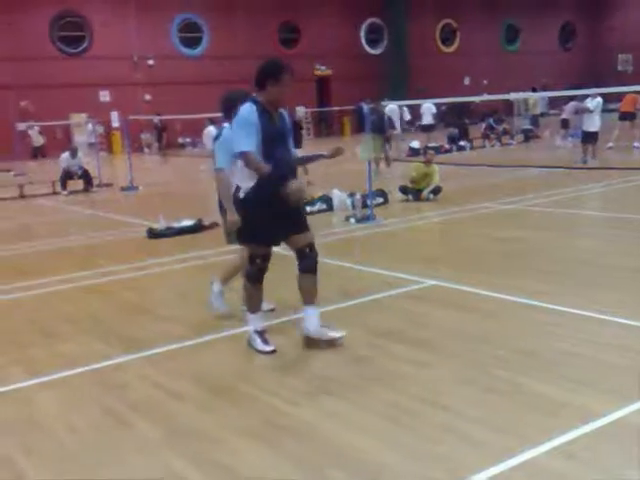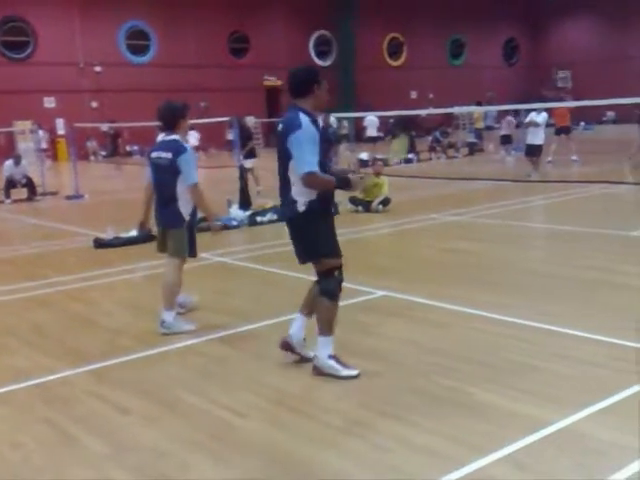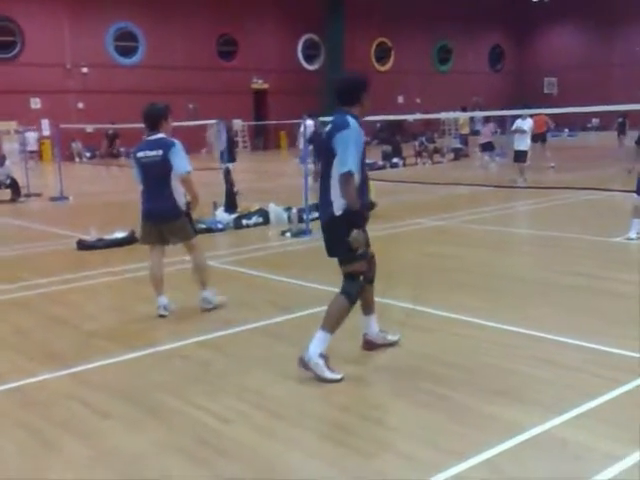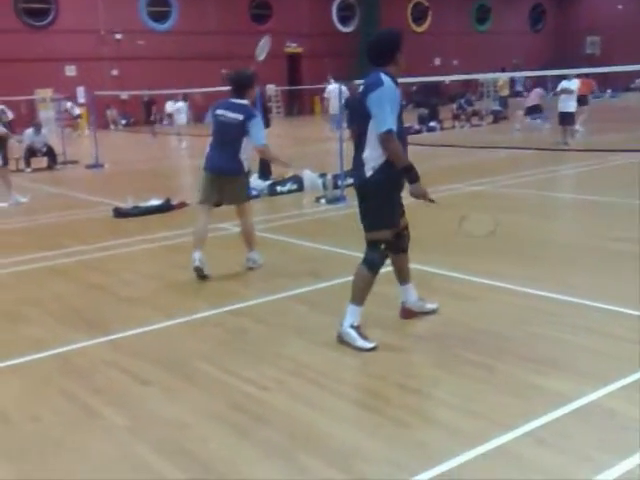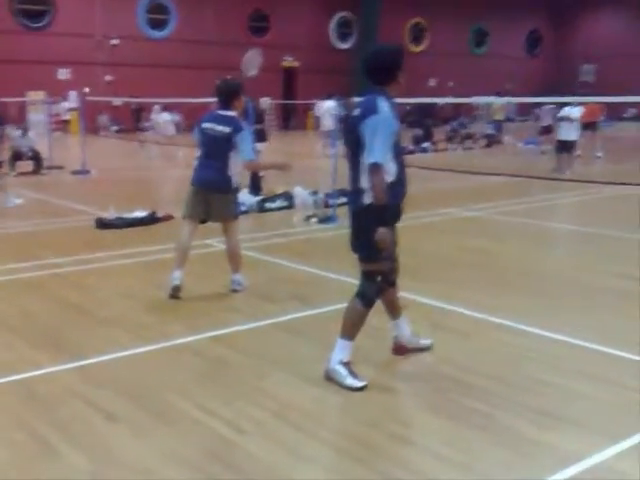
dt=0.7s
person 1, frame 1
left shoulder: (281, 115)
right shoulder: (246, 114)
right elbow: (248, 159)
left wrist: (323, 156)
right wrist: (284, 180)
left hip: (284, 198)
right hip: (257, 200)
left knee: (308, 255)
right knee: (258, 263)
left ankle: (312, 327)
right ankle: (255, 327)
person 1, frame 2
left shoulder: (301, 121)
right shoulder: (302, 125)
right elbow: (310, 178)
left wrist: (337, 176)
right wrist: (344, 183)
left hip: (311, 210)
right hip: (307, 212)
left knee: (326, 276)
right knee: (331, 277)
left ankle: (295, 336)
right ankle: (324, 356)
person 1, frame 3
left shoulder: (339, 125)
right shoulder: (350, 128)
right elbow: (347, 180)
right wrist: (356, 224)
left hip: (340, 214)
right hip: (344, 217)
left knee: (367, 268)
right knee: (354, 283)
left ankle: (372, 334)
right ankle: (315, 353)
person 1, frame 4
left shoulder: (375, 84)
right shoulder: (384, 86)
right elbow: (388, 139)
right wrist: (413, 177)
left hip: (381, 177)
right hip: (377, 179)
left knee: (400, 236)
right knee: (377, 251)
left ankle: (410, 302)
right ankle: (349, 325)
person 1, frame 5
left shoulder: (370, 106)
right shoulder: (381, 111)
right elbow: (376, 170)
right wrist: (383, 220)
left hip: (376, 205)
right hip: (375, 208)
left knee: (387, 272)
right knee: (372, 283)
left ankle: (403, 337)
right ankle: (338, 361)
person 2, frame 1
right shoulder: (225, 136)
right elbow: (222, 176)
right wrist: (230, 210)
right hip: (236, 204)
right knee: (248, 250)
right ankle: (218, 287)
person 2, frame 2
left shoulder: (155, 150)
right shoulder: (183, 150)
left elbow: (150, 186)
right elbow: (193, 188)
left wrist: (145, 216)
right wrist: (211, 217)
left hip: (163, 214)
right hip: (180, 215)
left knee: (174, 259)
right knee: (175, 263)
left ankle: (179, 300)
right ankle: (168, 318)
person 2, frame 3
left shoulder: (138, 151)
right shoulder: (172, 145)
right elbow: (184, 176)
right wrist: (194, 197)
left hip: (149, 210)
right hip: (174, 209)
left knee: (156, 254)
right knee: (194, 249)
left ankle: (162, 301)
right ankle: (206, 295)
person 2, frame 4
left shoulder: (218, 107)
right shoulder: (251, 114)
right elbow: (261, 148)
right wrist: (276, 160)
left hip: (212, 166)
right hip: (235, 169)
left knee: (204, 211)
right knee: (244, 211)
left ankle: (198, 257)
right ankle: (252, 256)
person 2, frame 5
left shoulder: (205, 119)
right shoulder: (238, 127)
right elbow: (250, 164)
right wrist: (275, 165)
left hip: (200, 180)
right hip: (222, 184)
left knee: (188, 227)
right knee: (230, 230)
left ankle: (177, 278)
right ankle: (236, 278)
